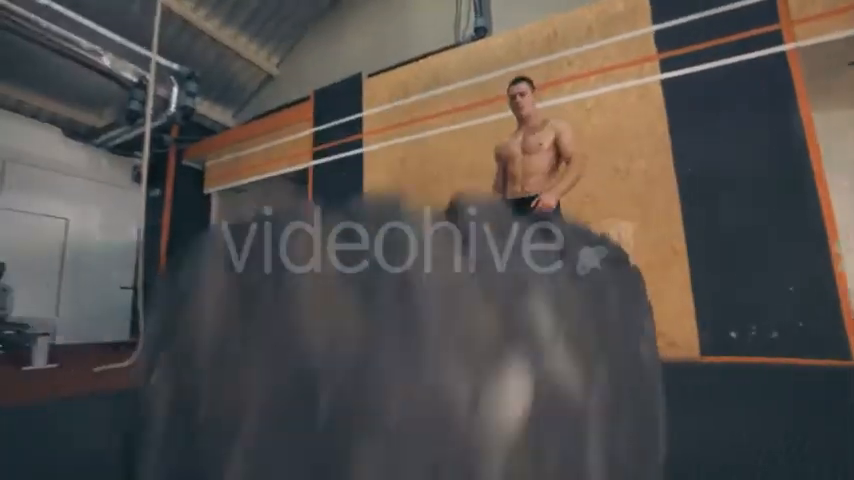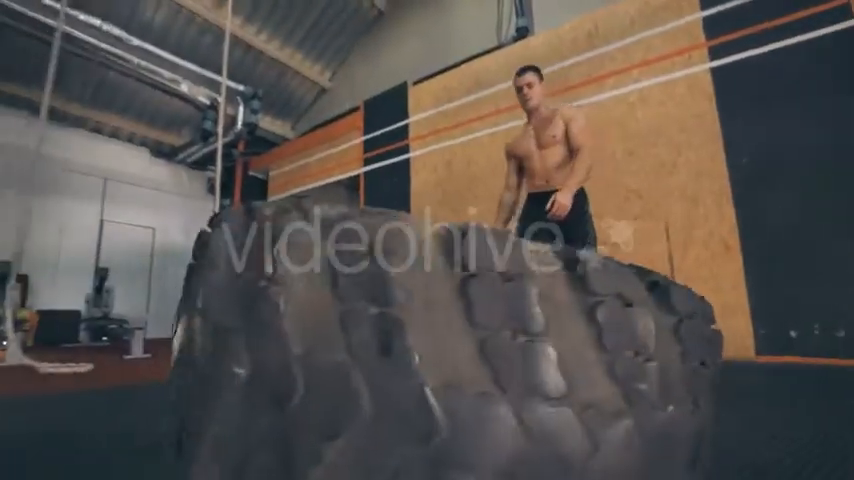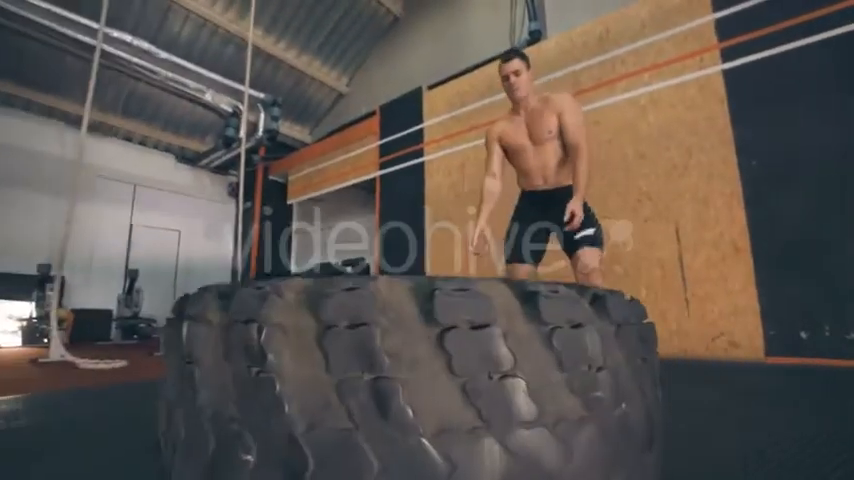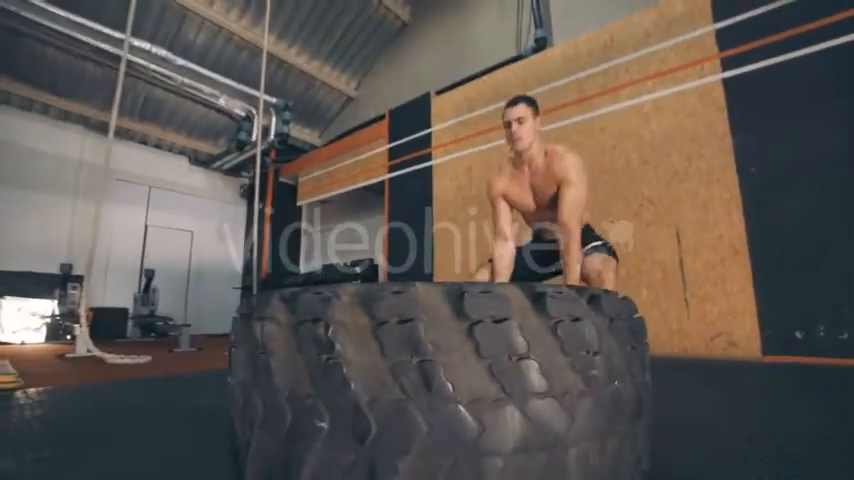
dt=0.3s
person 1, frame 1
left shoulder: (556, 128)
right shoulder: (503, 146)
left elbow: (575, 166)
left wrist: (554, 195)
left hip: (546, 206)
right hip: (510, 206)
person 1, frame 2
left shoulder: (568, 116)
right shoulder: (514, 144)
left elbow: (584, 155)
right elbow: (510, 189)
left wrist: (568, 190)
left hip: (569, 201)
right hip: (534, 207)
person 1, frame 3
left shoulder: (560, 104)
right shoulder: (498, 130)
left elbow: (579, 151)
right elbow: (493, 178)
left wrist: (578, 198)
right wrist: (481, 221)
left hip: (566, 198)
right hip: (529, 205)
left knee: (588, 267)
right knee: (518, 277)
person 1, frame 4
left shoulder: (566, 162)
right shoulder: (500, 182)
left elbow: (570, 228)
right elbow: (504, 241)
left hip: (578, 240)
right hip: (541, 244)
left knee: (602, 271)
right knee: (479, 282)
